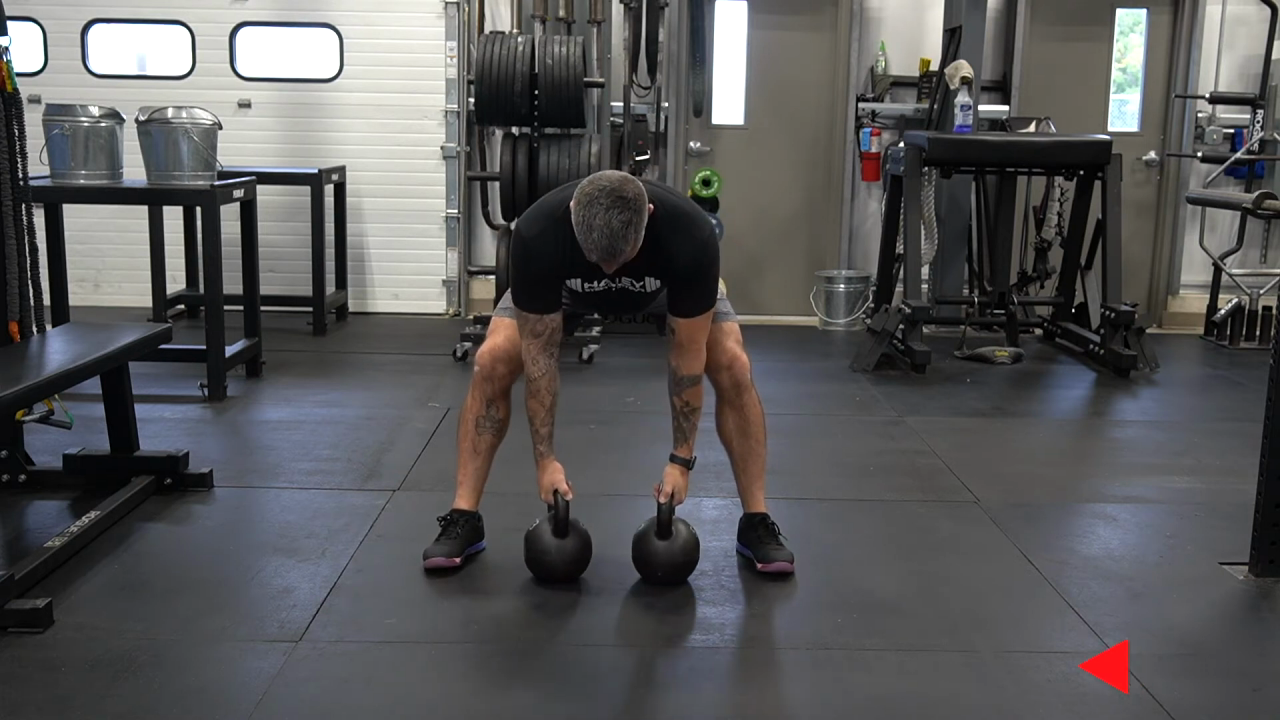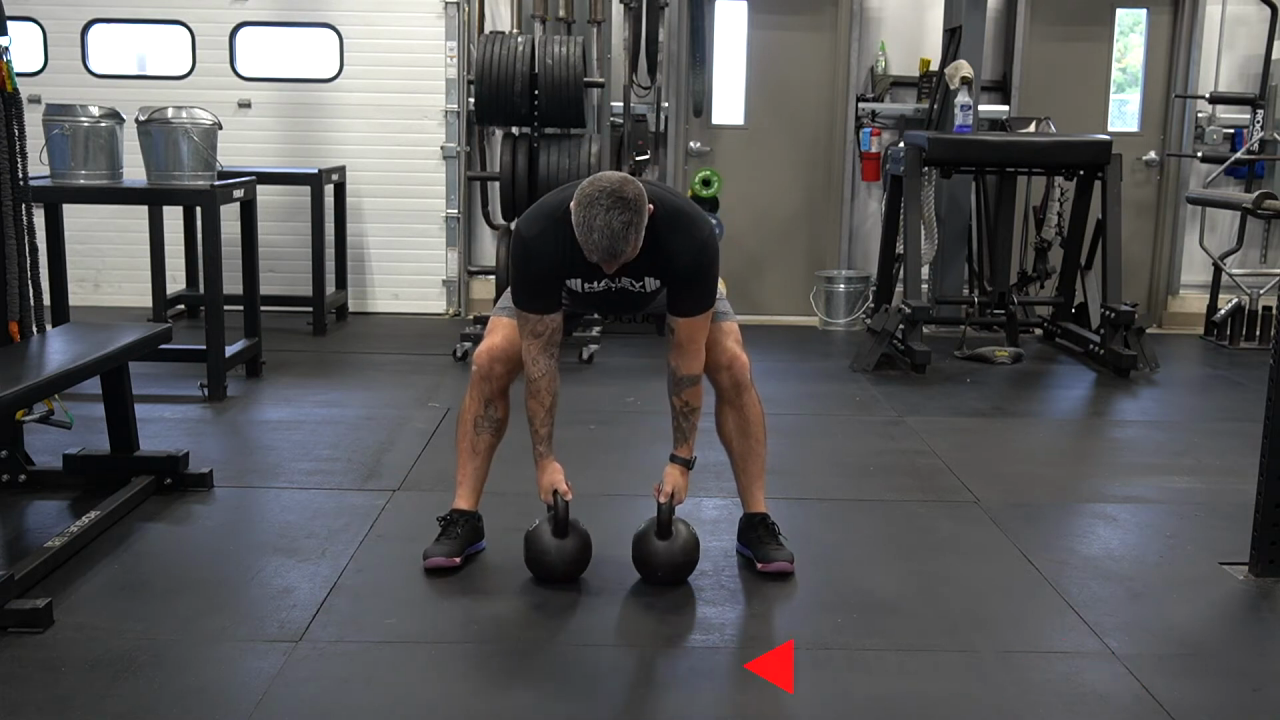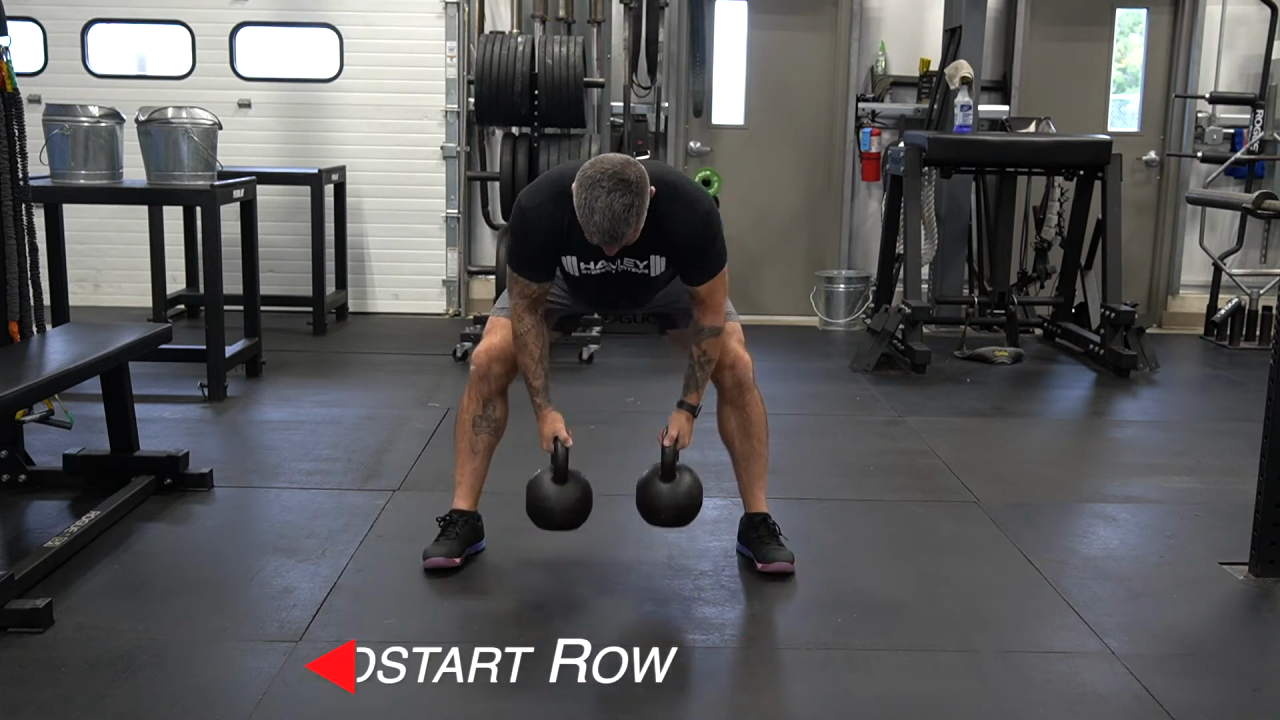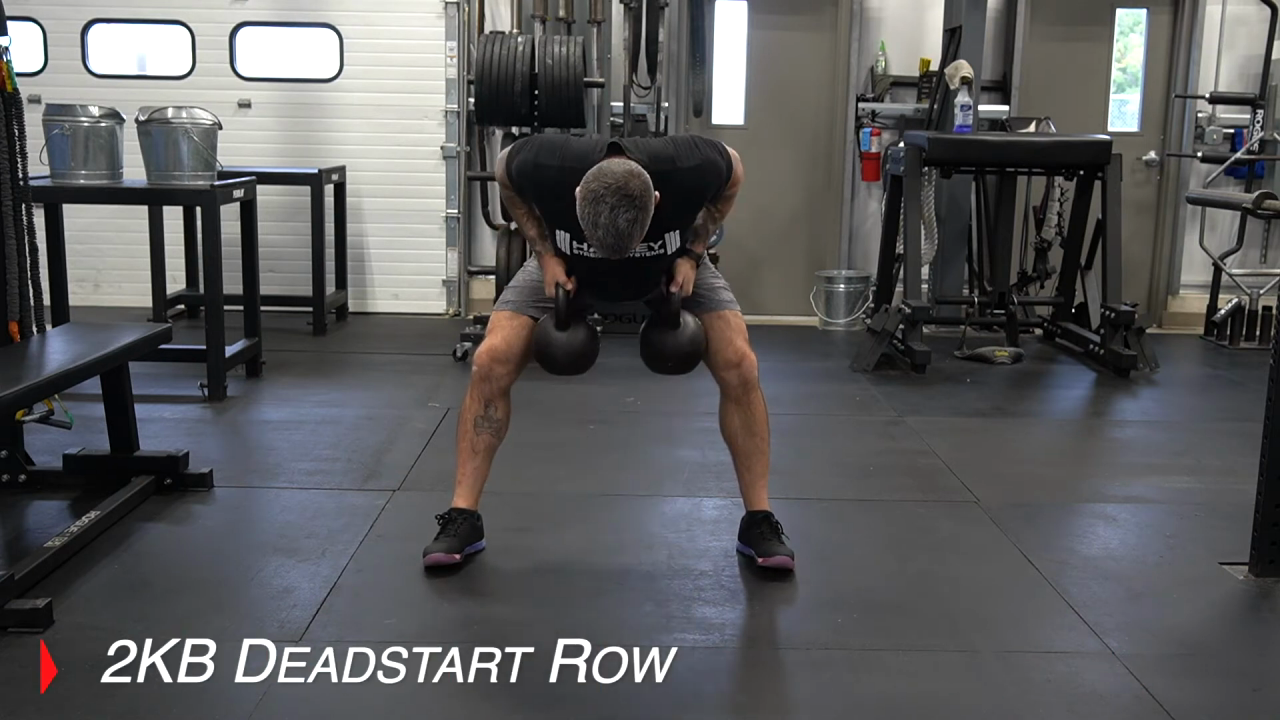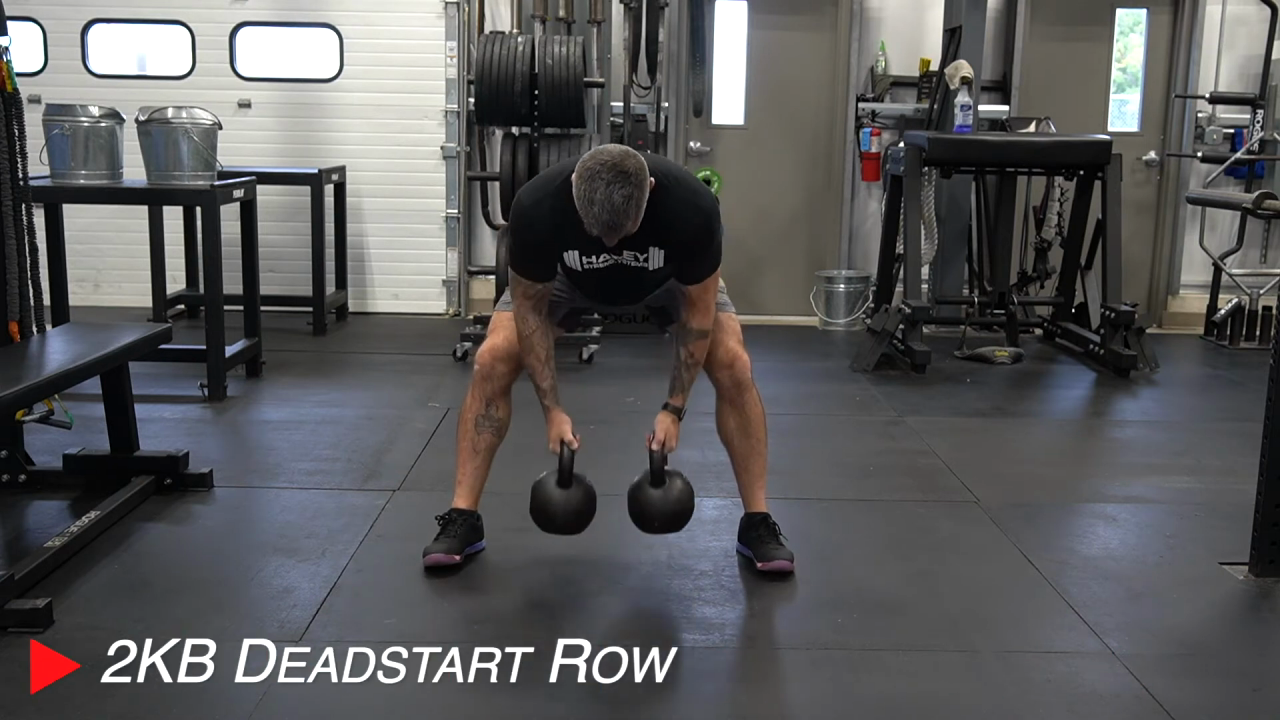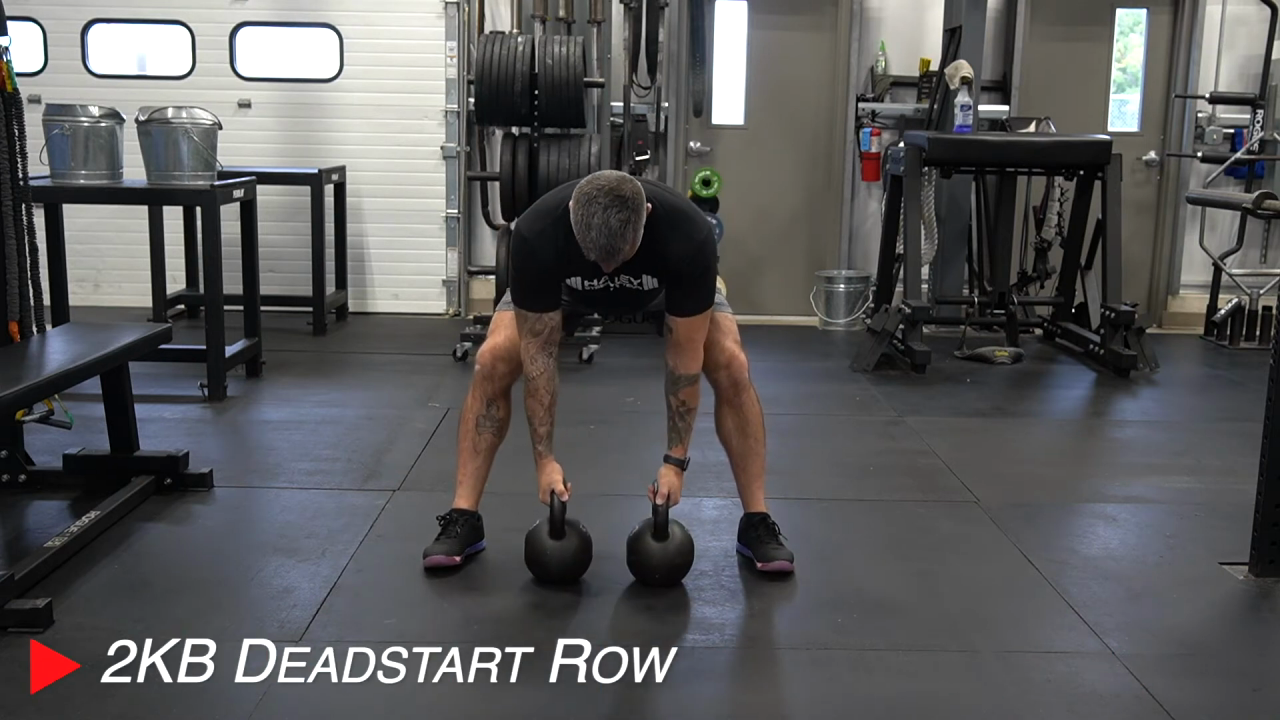
dt=0.4s
person 1, frame 1
left shoulder: (690, 235)
right shoulder: (537, 234)
left elbow: (688, 352)
right elbow: (539, 353)
left wrist: (681, 459)
right wrist: (545, 458)
left hip: (664, 281)
right hip: (566, 282)
left knee: (733, 368)
right knee: (492, 363)
left ankle: (757, 523)
right ankle: (463, 519)
person 1, frame 2
left shoulder: (690, 235)
right shoulder: (537, 235)
left elbow: (687, 352)
right elbow: (539, 352)
left wrist: (681, 458)
right wrist: (544, 457)
left hip: (663, 281)
right hip: (566, 282)
left knee: (733, 368)
right knee: (489, 362)
left ankle: (757, 523)
right ankle: (463, 519)
person 1, frame 3
left shoulder: (690, 210)
right shoulder: (538, 208)
left elbow: (709, 311)
right elbow: (527, 311)
left wrist: (688, 408)
right wrist: (544, 409)
left hip: (667, 279)
right hip: (565, 279)
left knee: (736, 368)
right knee: (488, 361)
left ankle: (758, 523)
right ankle: (463, 519)
person 1, frame 4
left shoulder: (691, 169)
right shoulder: (545, 167)
left elbow: (733, 171)
right elbow: (505, 171)
left wrist: (694, 252)
right wrist: (543, 253)
left hip: (670, 270)
right hip: (566, 268)
left knee: (739, 366)
right knee: (491, 362)
left ankle: (759, 521)
right ankle: (462, 518)
person 1, frame 5
left shoulder: (690, 205)
right shoulder: (537, 205)
left elbow: (700, 312)
right elbow: (528, 306)
left wrist: (673, 408)
right wrist: (553, 410)
left hip: (667, 276)
right hip: (566, 276)
left knee: (733, 366)
right knee: (493, 362)
left ankle: (758, 522)
right ankle: (462, 518)
person 1, frame 6
left shoulder: (688, 236)
right shoulder: (536, 235)
left elbow: (685, 353)
right elbow: (538, 351)
left wrist: (675, 460)
right wrist: (544, 458)
left hip: (661, 281)
right hip: (567, 282)
left knee: (731, 366)
right knee: (493, 361)
left ankle: (757, 523)
right ankle: (462, 519)
